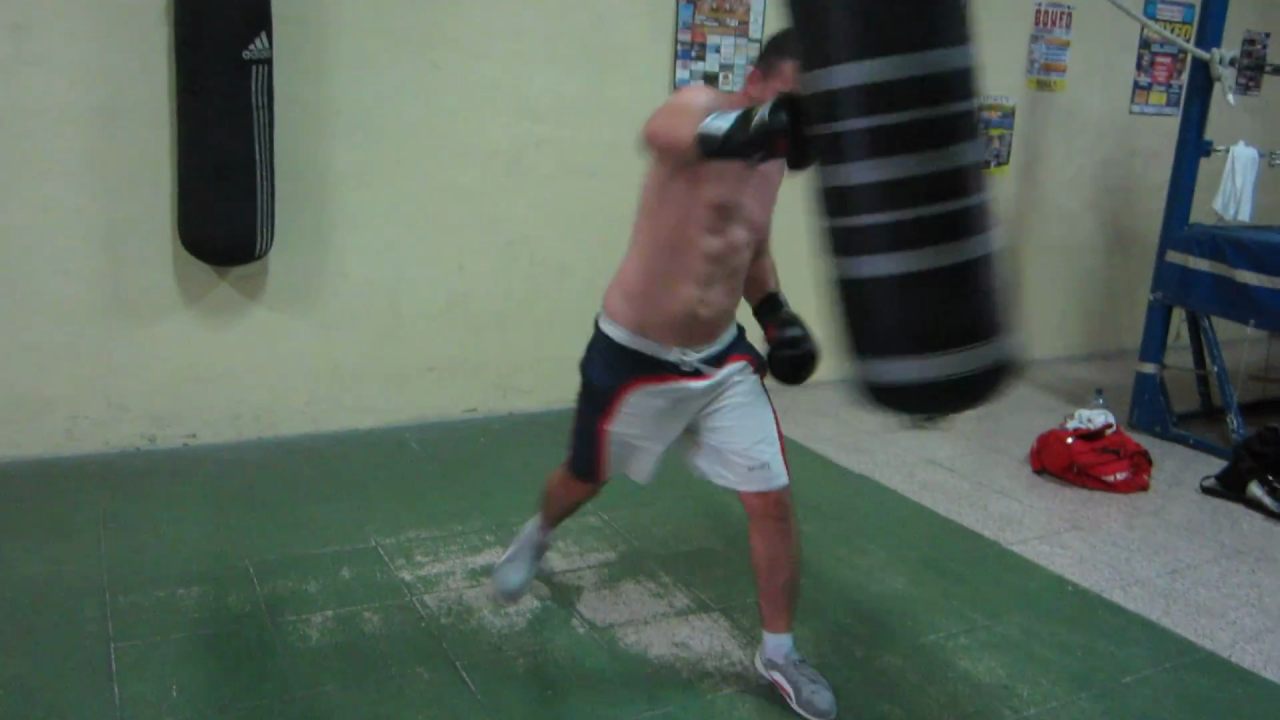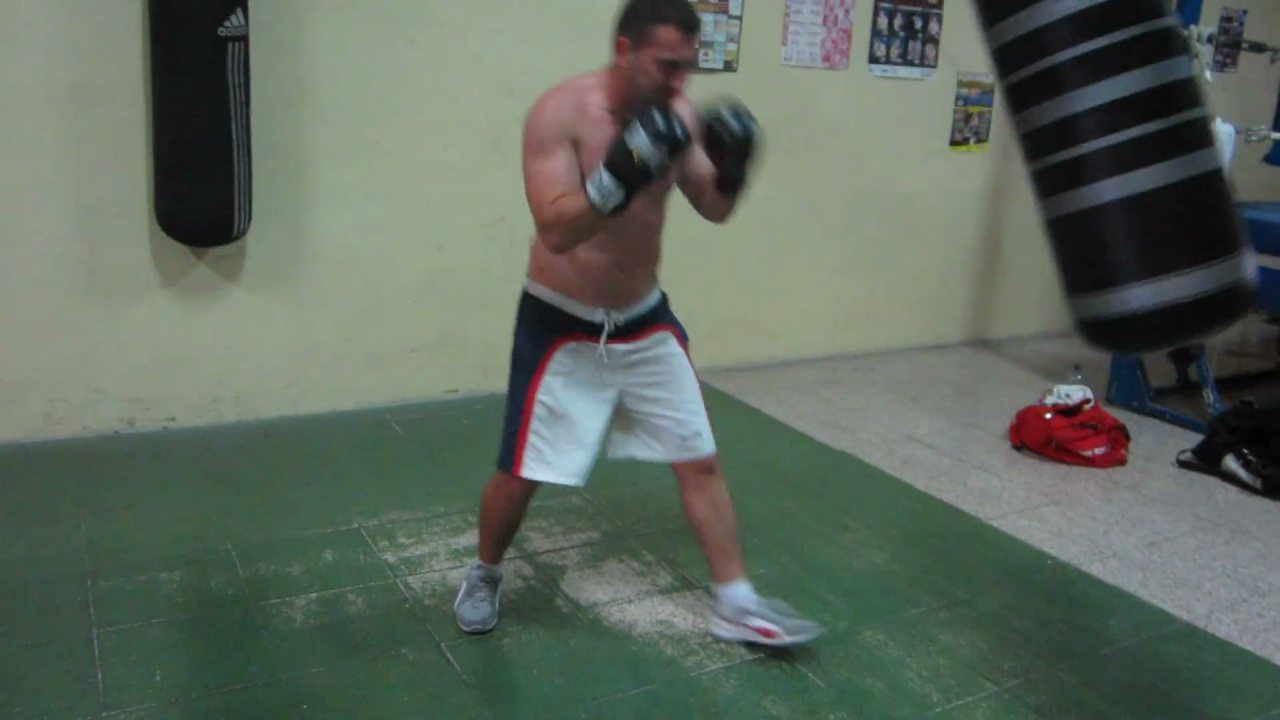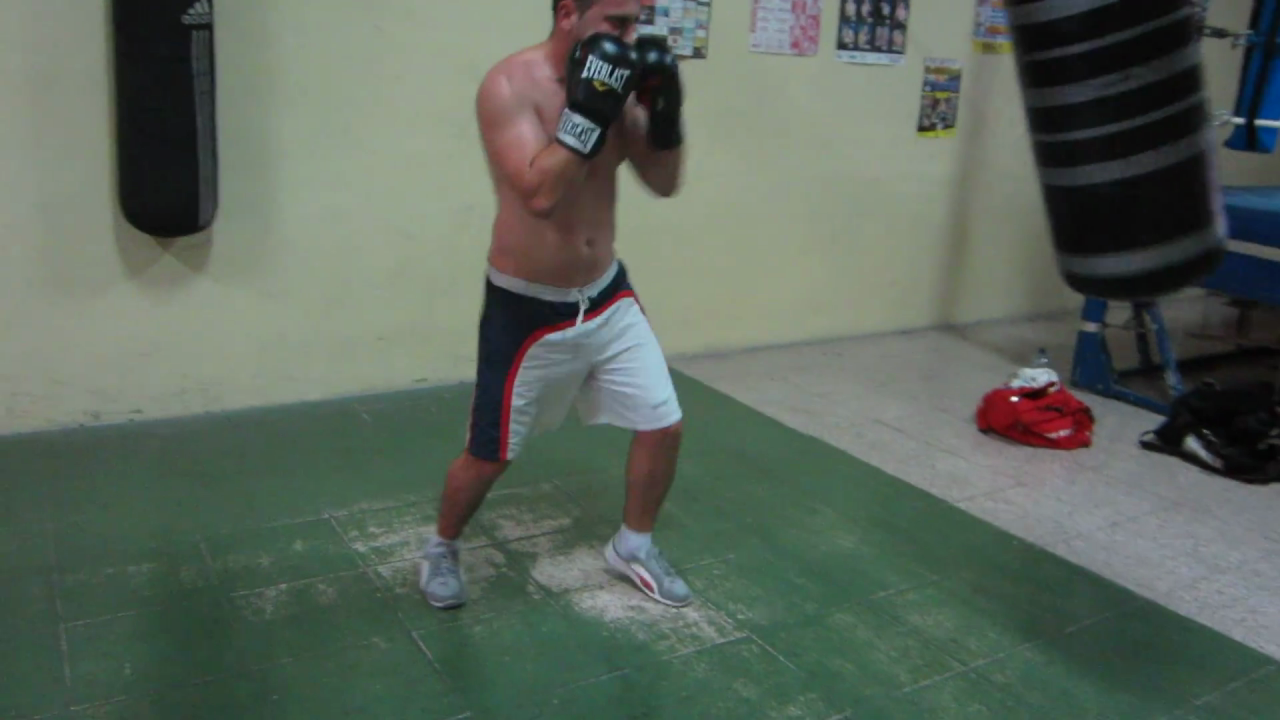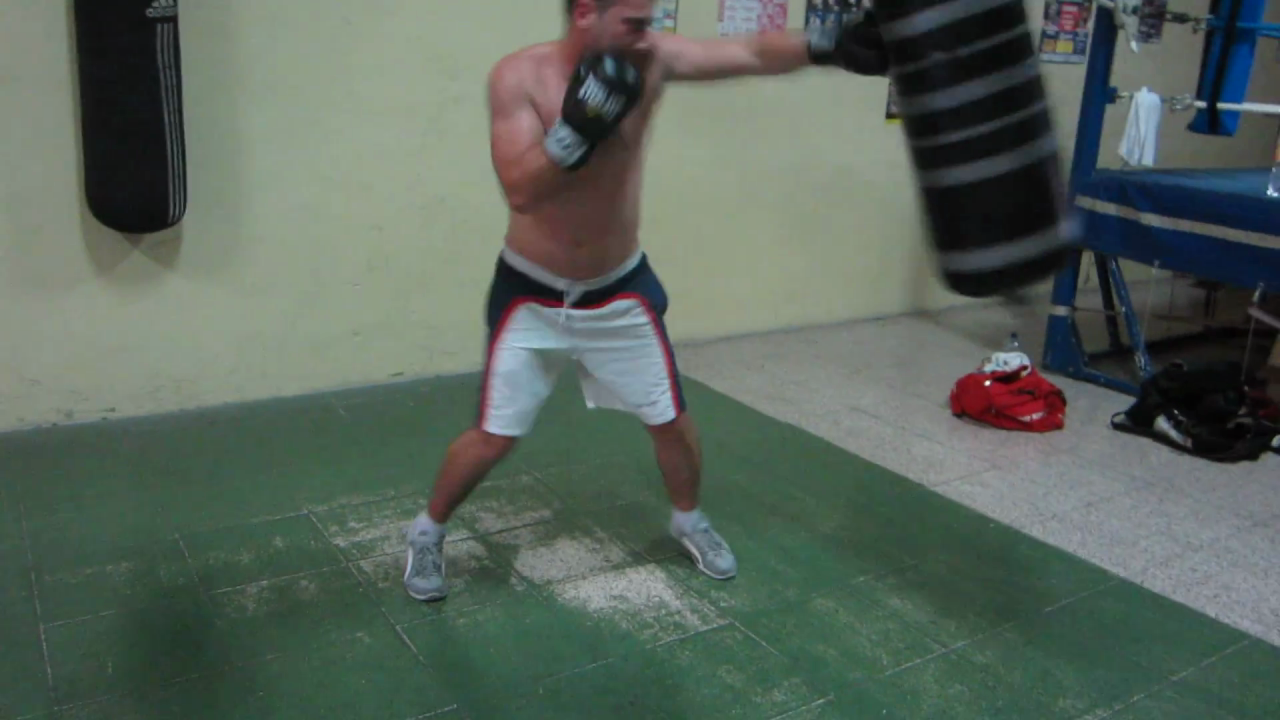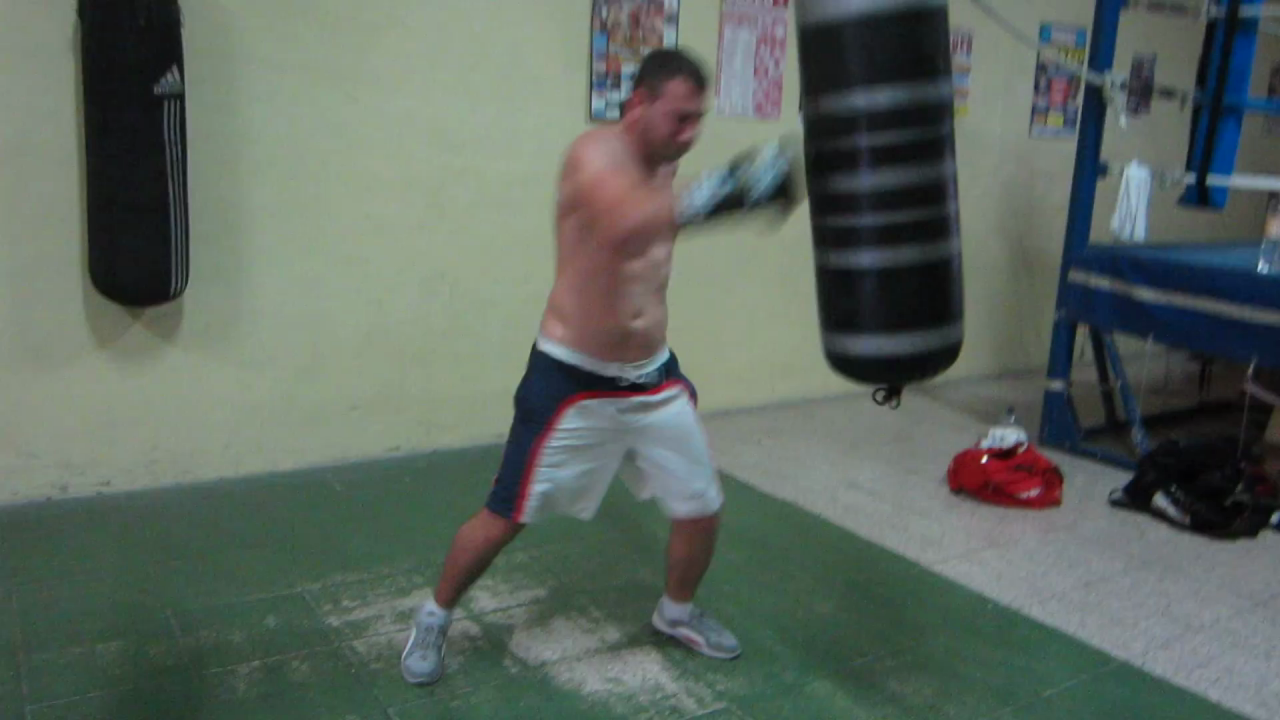
dt=0.3s
person 1, frame 1
left shoulder: (774, 156)
right shoulder: (698, 109)
right elbow: (664, 136)
left wrist: (778, 316)
right wrist: (757, 128)
left hip: (722, 358)
right hip: (633, 355)
left knee: (772, 501)
right knee: (587, 478)
left ankle: (778, 651)
right ankle: (538, 533)
person 1, frame 2
left shoulder: (680, 112)
right shoulder: (559, 111)
left elbow: (716, 207)
right elbow: (555, 231)
left wrist: (733, 164)
right wrist: (620, 173)
left hip: (644, 320)
right hip: (560, 325)
left knee: (698, 460)
right knee: (522, 474)
left ankle: (738, 602)
right ankle: (484, 572)
person 1, frame 3
left shoulder: (618, 76)
right shoulder: (508, 86)
left elbow: (665, 182)
right elbow: (539, 194)
left wrist: (665, 108)
right wrist: (587, 109)
left hip: (607, 296)
right hip: (525, 306)
left knee: (663, 428)
right knee: (490, 455)
left ankle: (633, 544)
right ankle: (442, 548)
person 1, frame 4
left shoulder: (651, 59)
right shoulder: (518, 75)
left elbow: (751, 54)
right elbow: (520, 191)
right wrist: (578, 123)
left hip: (619, 289)
right hip: (532, 290)
left knee: (670, 423)
right knee: (494, 437)
left ankle: (687, 521)
right ankle: (428, 531)
person 1, frame 5
left shoulder: (652, 163)
right shoulder: (597, 153)
right elbow: (627, 227)
right wrist: (725, 191)
left hip: (654, 380)
right hip: (571, 379)
left knee: (702, 512)
right knee: (505, 518)
left ankle: (677, 610)
right ankle: (434, 615)
